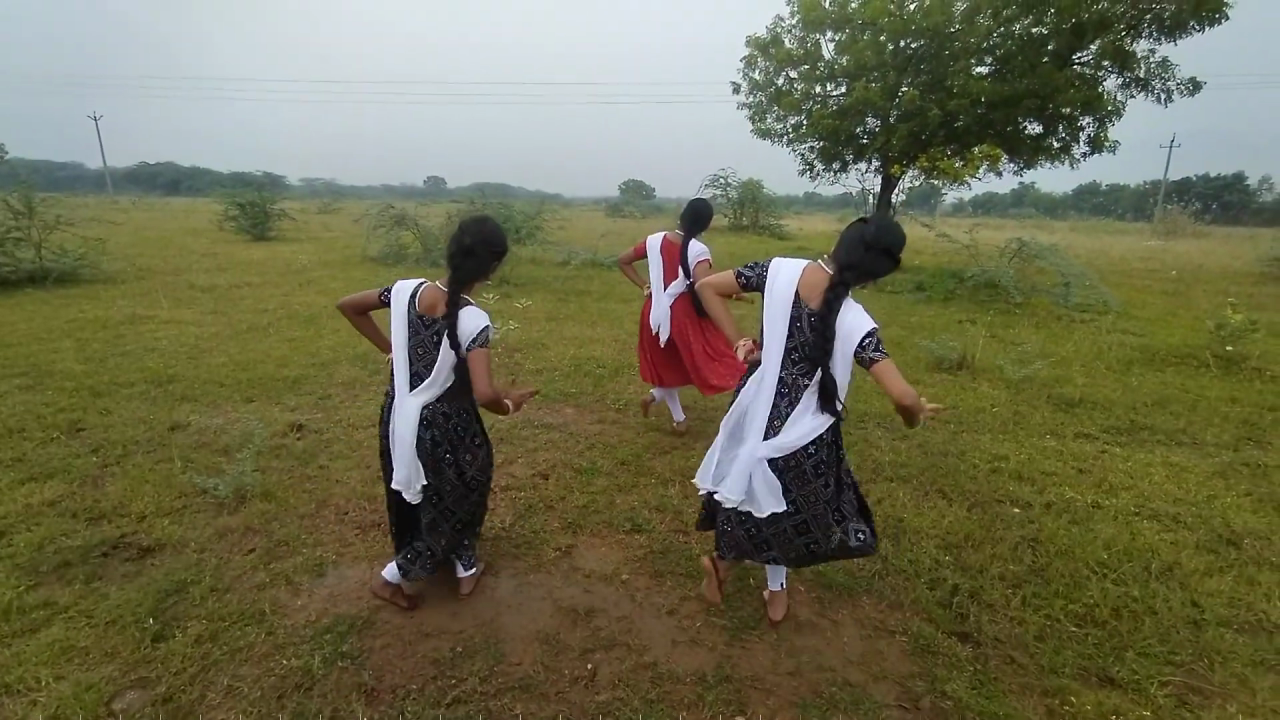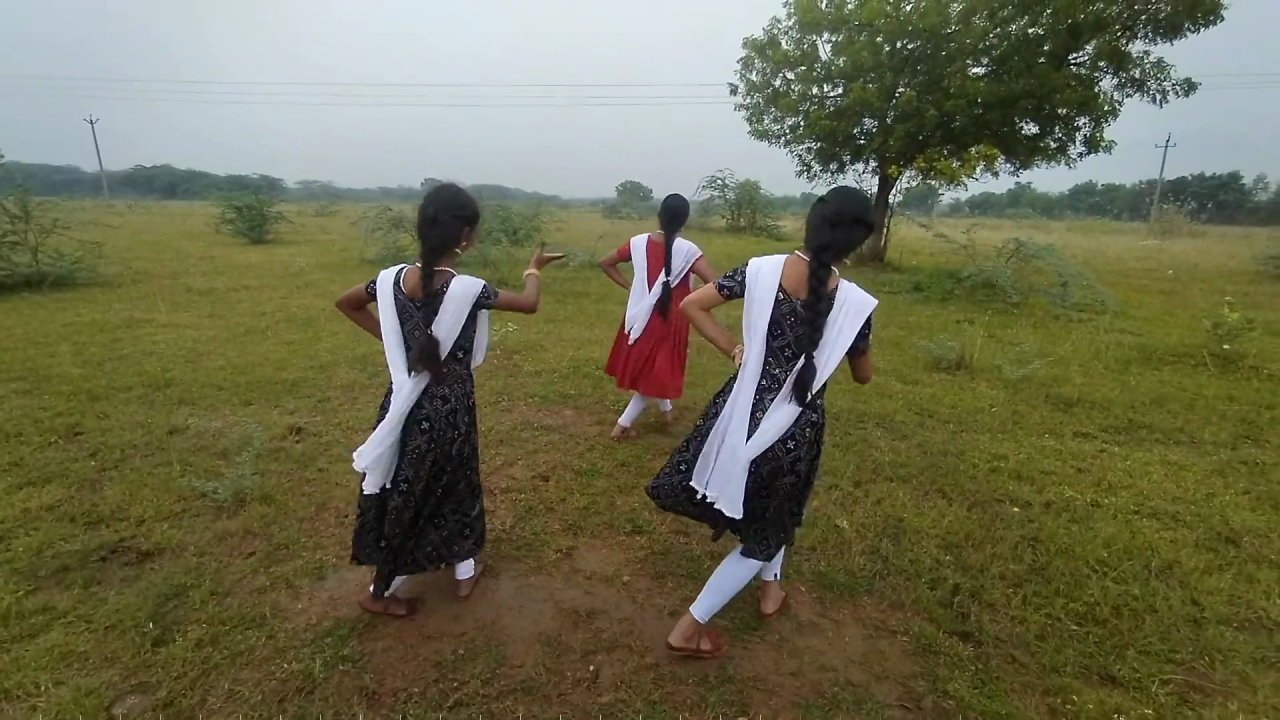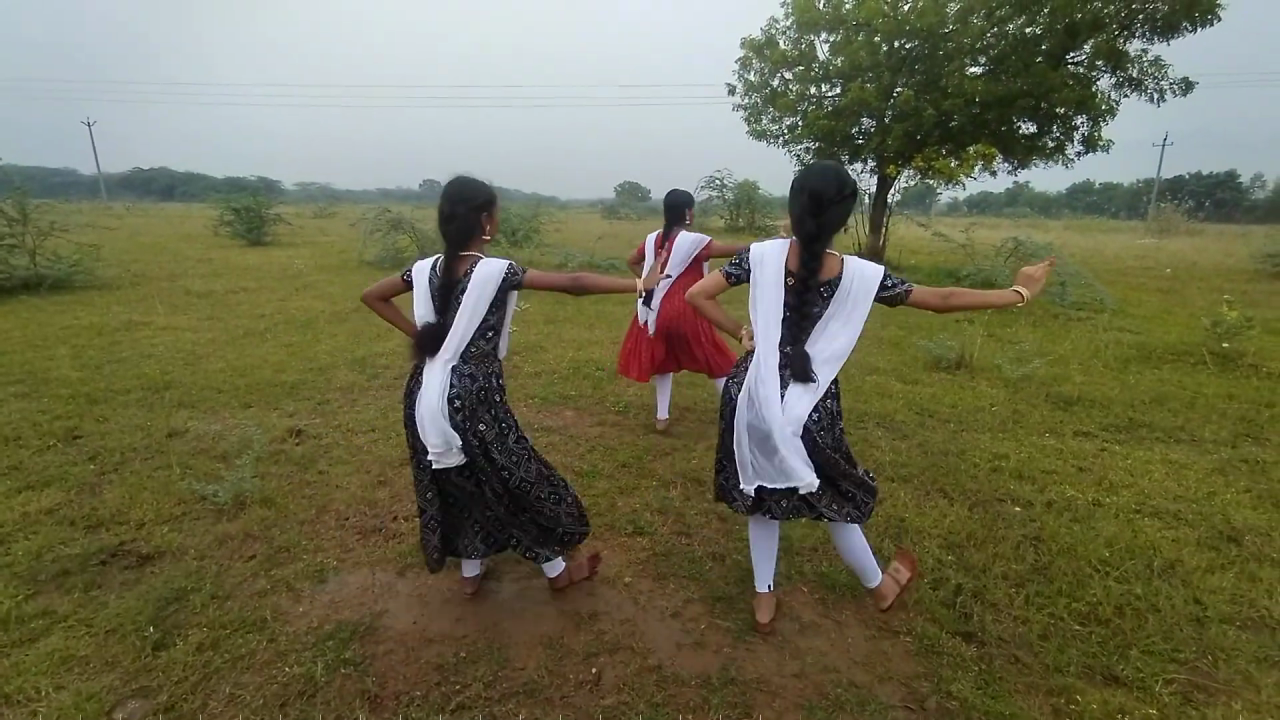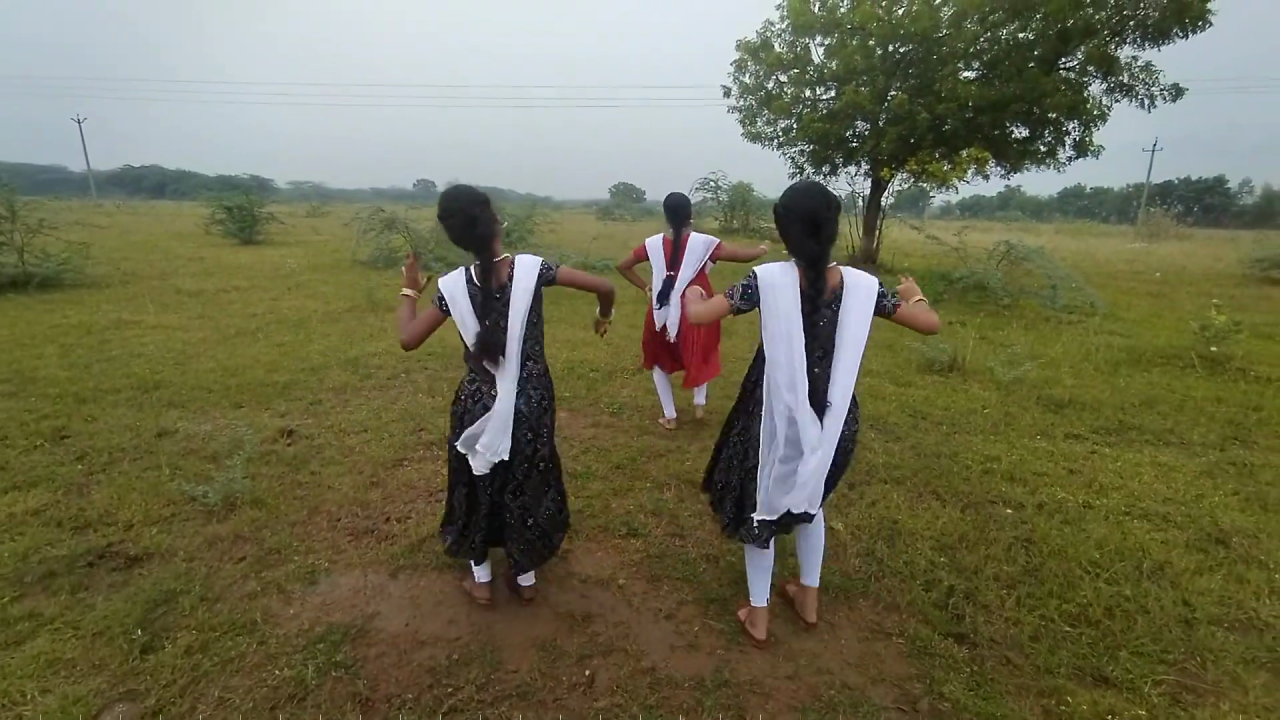
dt=0.4s
person 1, frame 1
left shoulder: (780, 270)
right shoulder: (856, 323)
left elbow: (706, 287)
right elbow: (903, 397)
left wrist: (740, 342)
right wrist: (918, 413)
left hip: (755, 413)
right hip: (803, 430)
left knee: (774, 506)
right knee: (809, 515)
left ankle: (770, 589)
right ankle: (733, 562)
person 1, frame 2
left shoulder: (761, 271)
right shoulder: (854, 303)
left elbow: (689, 306)
right elbow: (863, 374)
left wrist: (734, 348)
left hip: (742, 408)
right hip: (791, 427)
left knee: (757, 511)
right knee: (766, 535)
left ankle: (770, 586)
right ankle: (690, 626)
person 1, frame 3
left shoulder: (761, 255)
right shoulder: (862, 275)
left elbow: (697, 297)
right elbow: (941, 300)
left wrist: (743, 332)
right wrist: (1017, 293)
left hip: (752, 395)
right hip: (805, 407)
left knee: (765, 494)
right knee: (837, 495)
left ankle: (764, 600)
right ankle: (880, 584)
person 1, frame 4
left shoulder: (769, 280)
right shoulder: (859, 284)
left elbow: (698, 315)
right elbow: (930, 323)
left wrist: (694, 299)
right wrist: (910, 295)
left hip: (776, 414)
right hip: (829, 415)
left knee: (761, 504)
right knee: (807, 496)
left ankle: (758, 614)
right ankle: (807, 590)
person 2, frame 1
left shoulder: (408, 290)
right shoulder: (475, 321)
left elbow: (348, 305)
right elbow: (483, 395)
left wrist: (388, 347)
right wrist: (509, 401)
left hip: (402, 415)
right hip: (445, 425)
left knee: (421, 496)
right knee: (456, 499)
left ankle: (466, 568)
right ankle: (392, 578)
person 2, frame 2
left shoulder: (392, 279)
right shoulder: (468, 290)
left elbow: (345, 303)
right elbow: (528, 303)
right wrist: (534, 268)
left hip: (403, 404)
right hip: (445, 409)
left knee: (406, 491)
right knee: (446, 496)
left ankle: (463, 571)
right ankle: (382, 591)
person 2, frame 3
left shoulder: (426, 269)
right shoulder: (496, 272)
left elbow: (372, 297)
right elbow: (572, 283)
right wrist: (639, 285)
left hip: (427, 395)
right hip: (474, 394)
left knee: (453, 483)
right knee: (520, 477)
left ankle: (471, 571)
right ankle: (556, 569)
person 2, frame 4
left shoulder: (454, 285)
right shoulder: (531, 267)
left elbow: (409, 338)
right elbow: (604, 288)
left wrist: (409, 291)
right wrist: (604, 314)
left hip: (481, 399)
right hip: (532, 395)
left knee: (476, 486)
right knee: (530, 484)
left ankle: (480, 580)
right ankle: (524, 578)
person 3, frame 1
left shoulder: (655, 241)
right shoulder: (699, 251)
left elbow: (622, 261)
left wrist: (644, 285)
left hip: (655, 316)
right hip: (684, 317)
left knee: (665, 370)
right knee: (704, 365)
left ankle: (679, 419)
right ankle: (656, 395)
person 3, frame 2
left shoulder: (639, 242)
right shoulder: (687, 250)
left elbow: (605, 263)
right elbow: (711, 282)
left wrist: (629, 287)
left hip: (640, 314)
right hip: (669, 320)
left knee: (644, 367)
right knee: (657, 375)
left ankle: (665, 407)
right ankle: (623, 425)
person 3, frame 3
left shoulder: (653, 240)
right shoulder: (694, 242)
left elbow: (631, 263)
right elbow: (737, 250)
left hip: (657, 312)
right hip: (685, 313)
left knee: (664, 364)
right knee: (719, 362)
left ankle: (662, 417)
person 3, frame 4
left shoulder: (653, 243)
right shoulder: (704, 242)
left elbow: (622, 266)
right elbow: (747, 257)
left wrist: (645, 286)
right wrist: (762, 251)
left hip: (663, 312)
left knee: (659, 362)
right knee: (698, 359)
left ankle: (670, 416)
right ankle: (699, 402)
